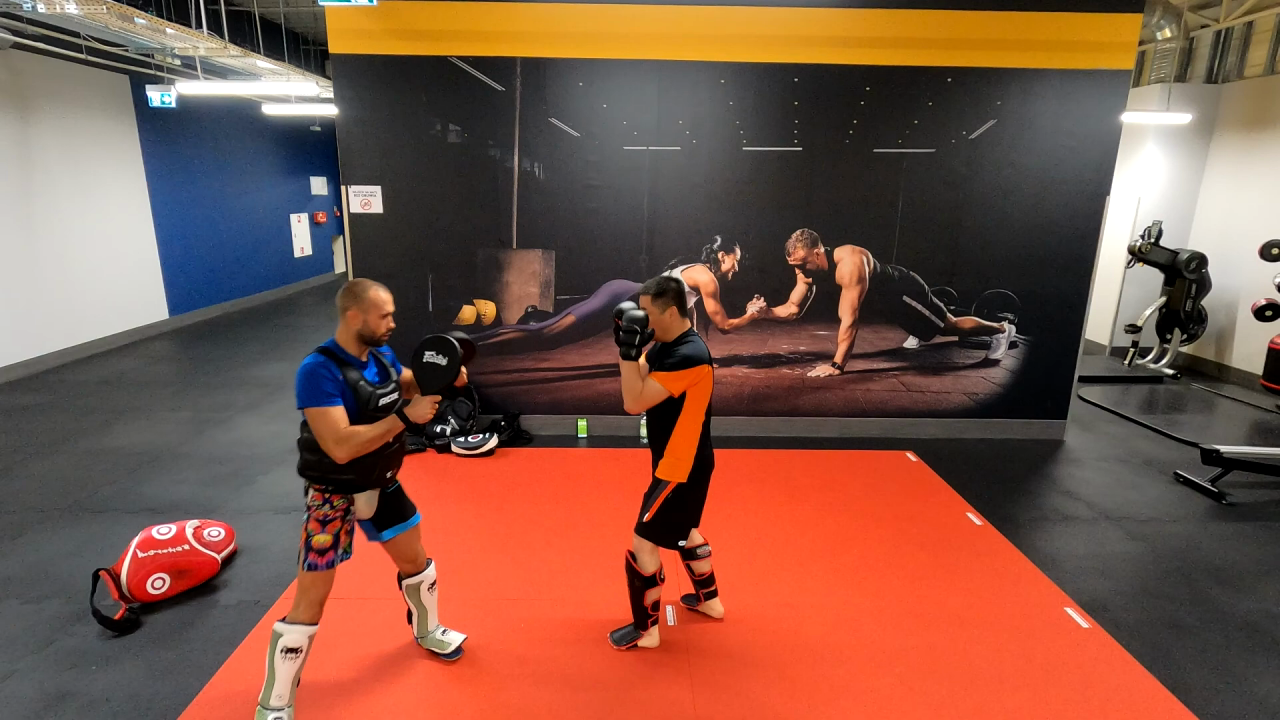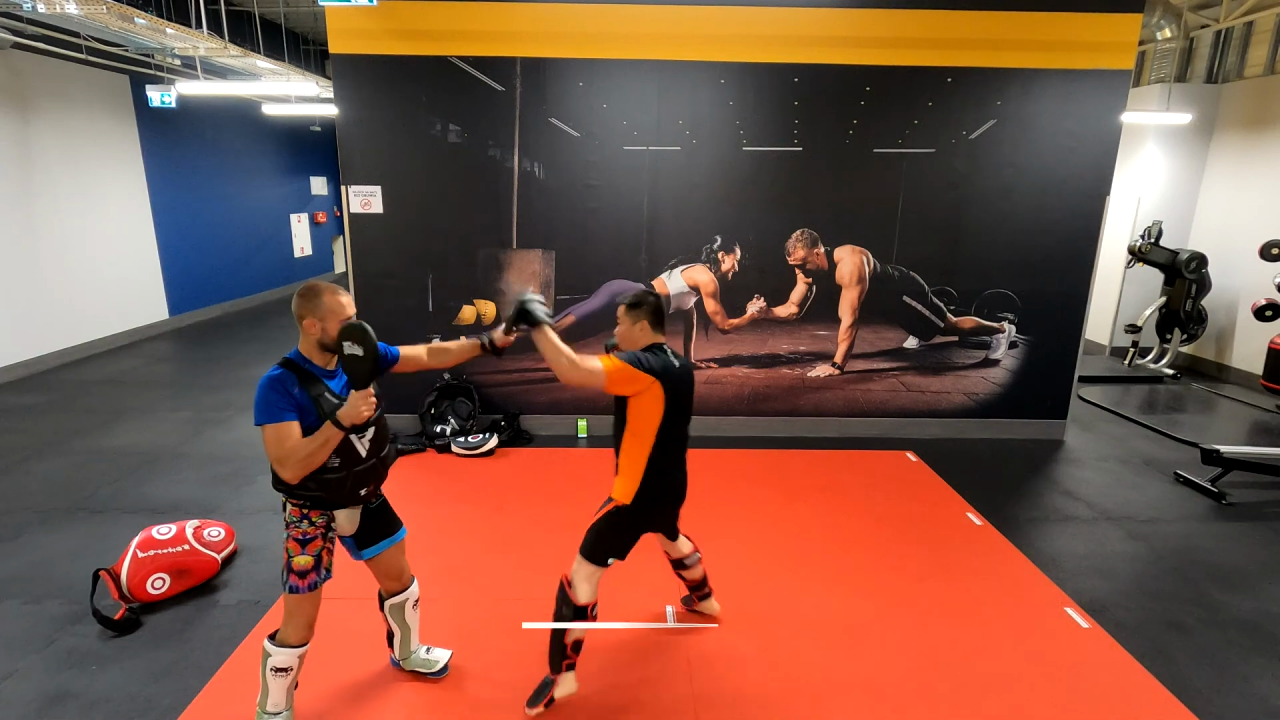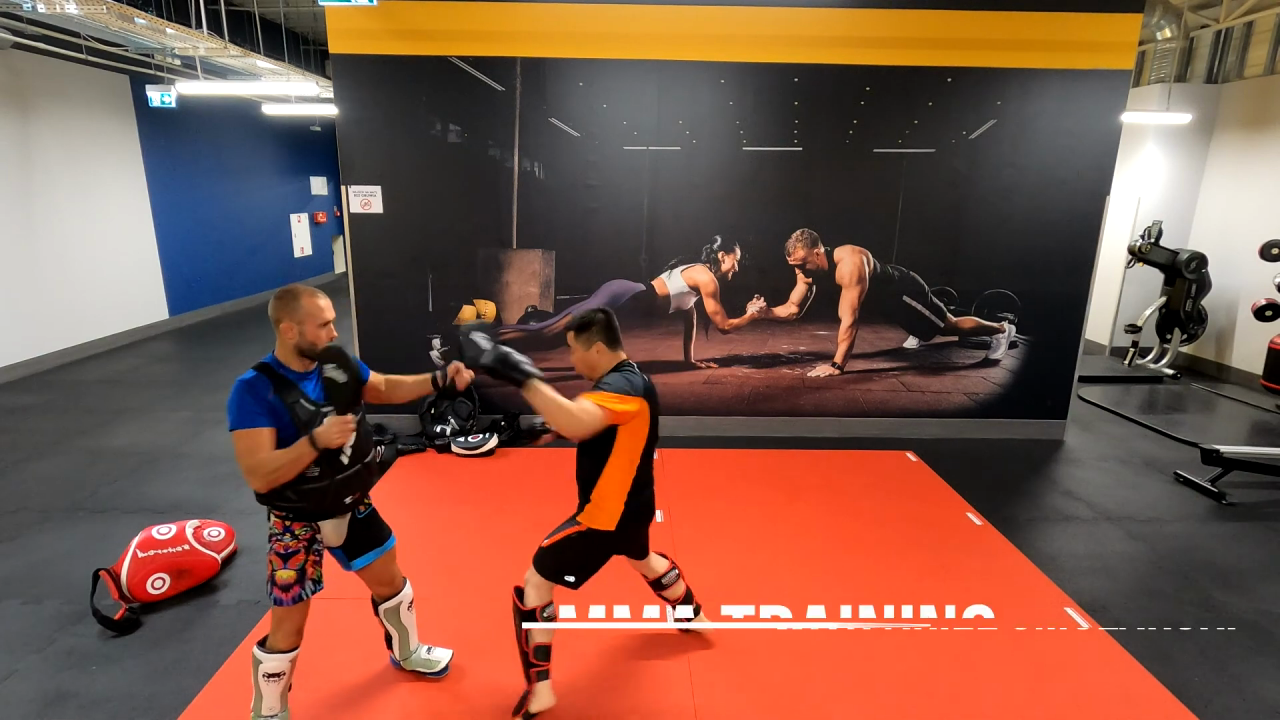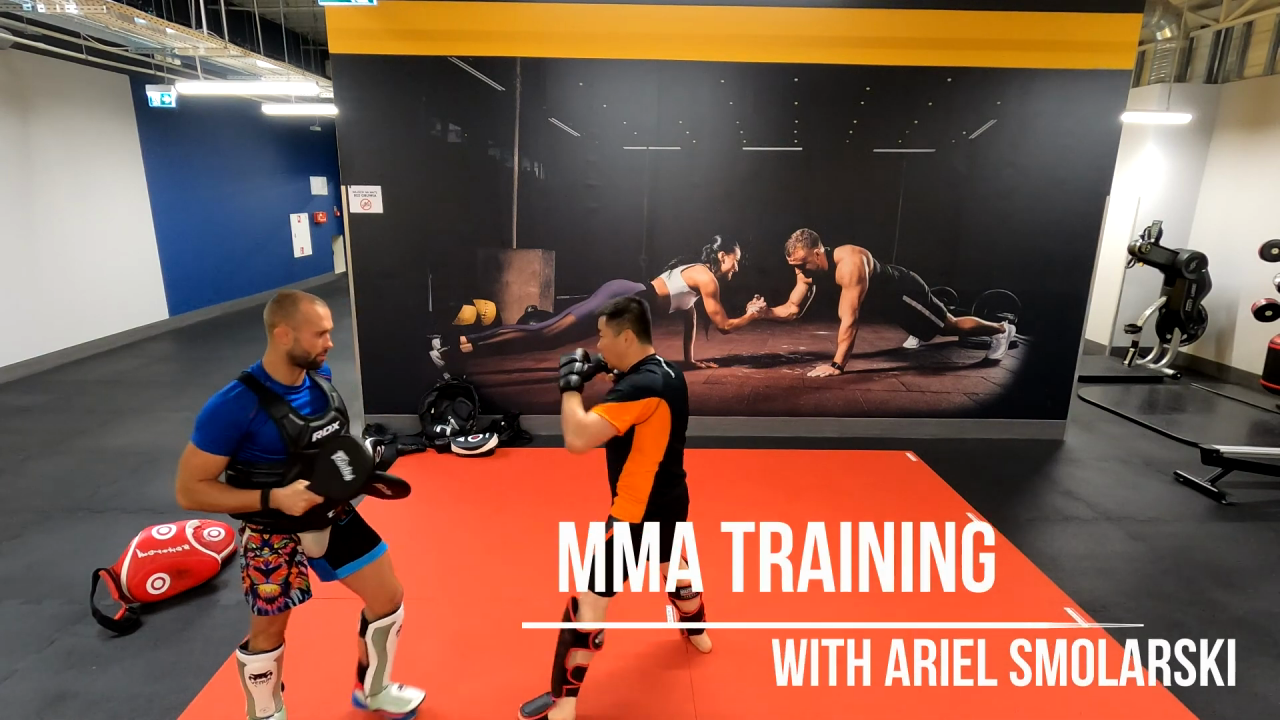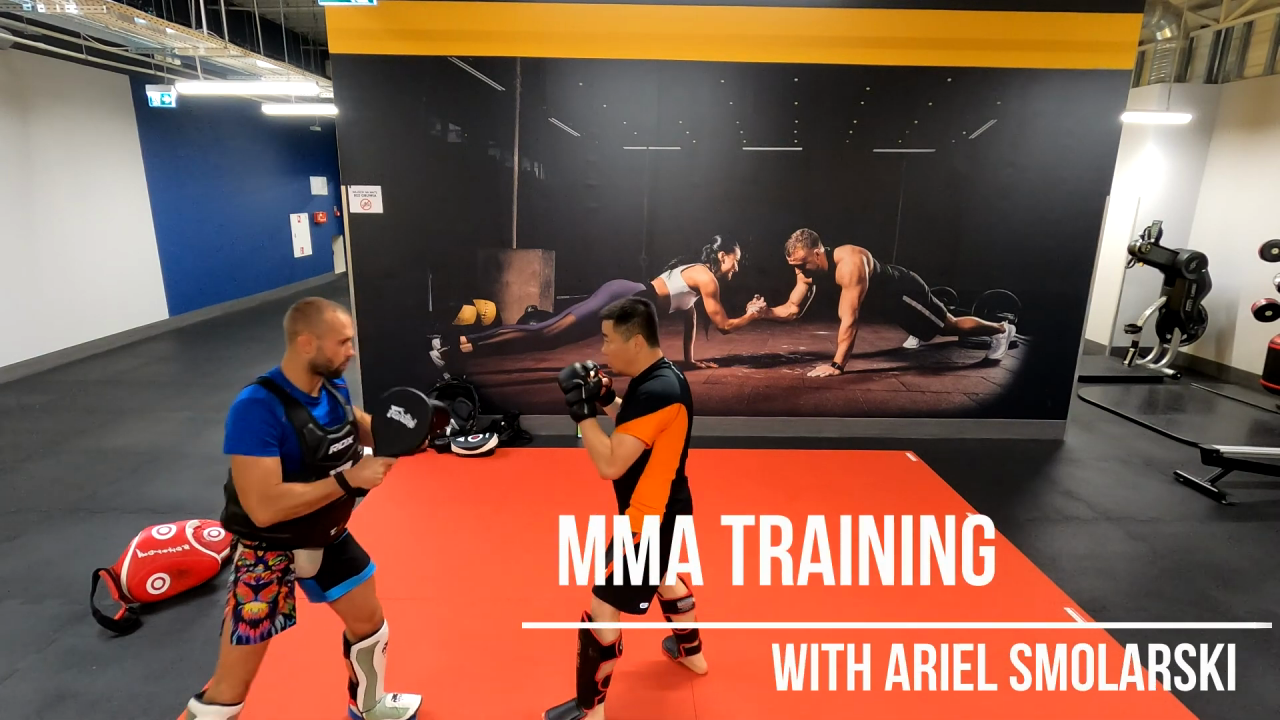
dt=0.5s
person 1, frame 1
left shoulder: (379, 353)
right shoulder: (318, 371)
left elbow: (409, 387)
right elbow: (341, 446)
right wrist: (406, 417)
left hip: (380, 485)
right hip: (332, 497)
left knee: (416, 560)
right knee: (310, 601)
left ankle: (427, 629)
person 1, frame 2
right shoulder: (278, 386)
left elbow: (425, 357)
right elbow: (290, 468)
left wrist: (487, 343)
right wrist: (342, 419)
left hip: (365, 500)
right hip: (313, 514)
left knee: (398, 579)
right knee: (298, 623)
left ankle: (406, 652)
person 1, frame 3
left shoulder: (337, 362)
right shoulder: (253, 391)
left elbow: (384, 389)
right elbow: (258, 476)
left wrist: (440, 379)
right wrist: (316, 440)
left hip: (353, 507)
right hip: (297, 524)
left knee: (389, 582)
right knee: (286, 632)
left ankle: (406, 652)
person 1, frame 4
left shoulder: (319, 375)
right shoulder: (234, 405)
right elbow: (189, 491)
right wrist: (272, 498)
left hip: (334, 517)
right hip: (275, 536)
left knee: (388, 598)
right knee: (268, 636)
person 1, frame 5
left shoulder: (331, 386)
right shoulder: (255, 408)
left elbow: (357, 426)
right elbow: (264, 508)
right wrist: (349, 480)
left hip: (326, 537)
right hip: (268, 552)
left knee: (369, 621)
right knee: (234, 679)
person 2, frame 1
left shoulder: (688, 355)
right shoulder: (666, 344)
left elbow: (633, 402)
right elbow: (637, 376)
left wrist: (629, 348)
right wrist: (628, 340)
left hip: (680, 469)
right hip: (686, 464)
left knee: (643, 546)
right knee: (684, 530)
left ankle: (646, 629)
right ankle: (708, 598)
person 2, frame 2
left shoulder: (640, 365)
right shoulder: (677, 365)
left elbow: (571, 372)
left wrist: (539, 322)
left hip: (637, 493)
right hip: (670, 486)
left knee: (582, 573)
right knee: (669, 536)
left ankle: (561, 675)
right ankle: (704, 599)
person 2, frame 3
left shoulder: (628, 388)
right shoulder: (619, 381)
left elbow: (577, 423)
right elbow: (586, 431)
left wrist: (524, 374)
right wrist: (549, 430)
left hip: (606, 518)
right hip: (633, 509)
left knee: (532, 585)
right knee: (644, 557)
right ankle: (692, 614)
person 2, frame 4
left shoulder: (640, 386)
right shoulder: (669, 374)
left elbow: (578, 439)
left wrist: (571, 383)
right wrist: (606, 372)
left hip: (638, 512)
right hip: (672, 502)
left knee: (587, 598)
right knee: (671, 562)
right ankle: (697, 631)
person 2, frame 5
left shoulder: (656, 392)
right shoulder: (661, 377)
left elbow: (610, 465)
right elbow: (634, 424)
left wrist: (581, 409)
right wrist: (607, 398)
left hip: (651, 519)
right hip: (666, 511)
left knee: (603, 608)
right knee: (664, 577)
right ankle: (690, 651)
person 3, frame 1
left shoulder: (697, 272)
right shoulder: (707, 278)
left elbow: (688, 313)
right elbow: (724, 324)
right wrist: (752, 314)
left hip: (622, 296)
right hip: (622, 300)
left knee: (546, 332)
right knee: (547, 335)
person 3, frame 2
left shoulder: (696, 270)
right shoulder: (707, 278)
left elbow: (689, 318)
right elbow: (723, 324)
left wrist: (688, 358)
right wrist: (752, 314)
left hip: (624, 295)
right hip: (622, 299)
left knee: (550, 330)
person 3, frame 3
left shoulder: (696, 271)
right shoulder: (707, 278)
left elbow: (689, 315)
right elbow: (723, 325)
left wrist: (690, 358)
right wrist: (752, 313)
left hip: (623, 295)
right hip: (623, 300)
left knee: (552, 331)
right knee: (549, 333)
person 3, frame 4
left shoulder: (695, 272)
right shoulder: (707, 278)
left elbow: (690, 316)
right elbow: (724, 325)
left wrist: (690, 359)
right wrist: (751, 314)
left hip: (621, 295)
right hip: (623, 300)
left knee: (545, 335)
right knee: (545, 336)
left ankle: (460, 342)
right ankle: (458, 347)
person 3, frame 5
left shoulder: (694, 272)
right shoulder: (707, 278)
left elbow: (689, 316)
right elbow: (723, 325)
left wrist: (689, 359)
right wrist: (751, 315)
left hip: (621, 296)
right hip: (622, 300)
left knee: (544, 333)
right knee: (545, 336)
left ankle: (459, 343)
right ankle: (458, 347)
person 4, frame 1
left shoulder: (850, 264)
right shoulder: (809, 268)
left elbow: (850, 319)
right elbow: (793, 309)
left wrist: (837, 365)
right wrist: (765, 312)
left hip: (904, 290)
right hip: (886, 293)
left knee: (949, 326)
left ankle: (1000, 330)
right ankle: (919, 334)
person 4, frame 2
left shoulder: (850, 264)
right shoulder: (809, 267)
left elbow: (850, 319)
right elbow: (793, 309)
left wrist: (837, 365)
right wrist: (765, 313)
left hip: (904, 290)
right hip: (885, 293)
left knee: (948, 327)
left ankle: (1000, 330)
right ankle: (918, 335)
person 4, frame 3
left shoulder: (849, 264)
right shoulder: (808, 267)
left elbow: (849, 319)
right elbow: (793, 309)
left wrist: (837, 365)
right wrist: (765, 312)
left hip: (904, 290)
right hip: (884, 293)
left knee: (949, 326)
left ankle: (1001, 330)
right ankle: (918, 334)
person 4, frame 4
left shoulder: (850, 264)
right shoulder: (808, 268)
left elbow: (849, 319)
right elbow: (793, 309)
left wrist: (838, 364)
right wrist: (764, 312)
left hip: (904, 290)
right hip: (887, 292)
left knee: (949, 326)
left ankle: (1001, 330)
right ankle: (919, 333)
person 4, frame 5
left shoulder: (849, 264)
right shoulder: (808, 267)
left elbow: (849, 319)
right elbow: (793, 309)
left wrist: (837, 365)
right wrist: (764, 313)
left hip: (904, 290)
right hip: (886, 294)
left knee: (949, 326)
left ankle: (1001, 330)
right ankle: (918, 335)
